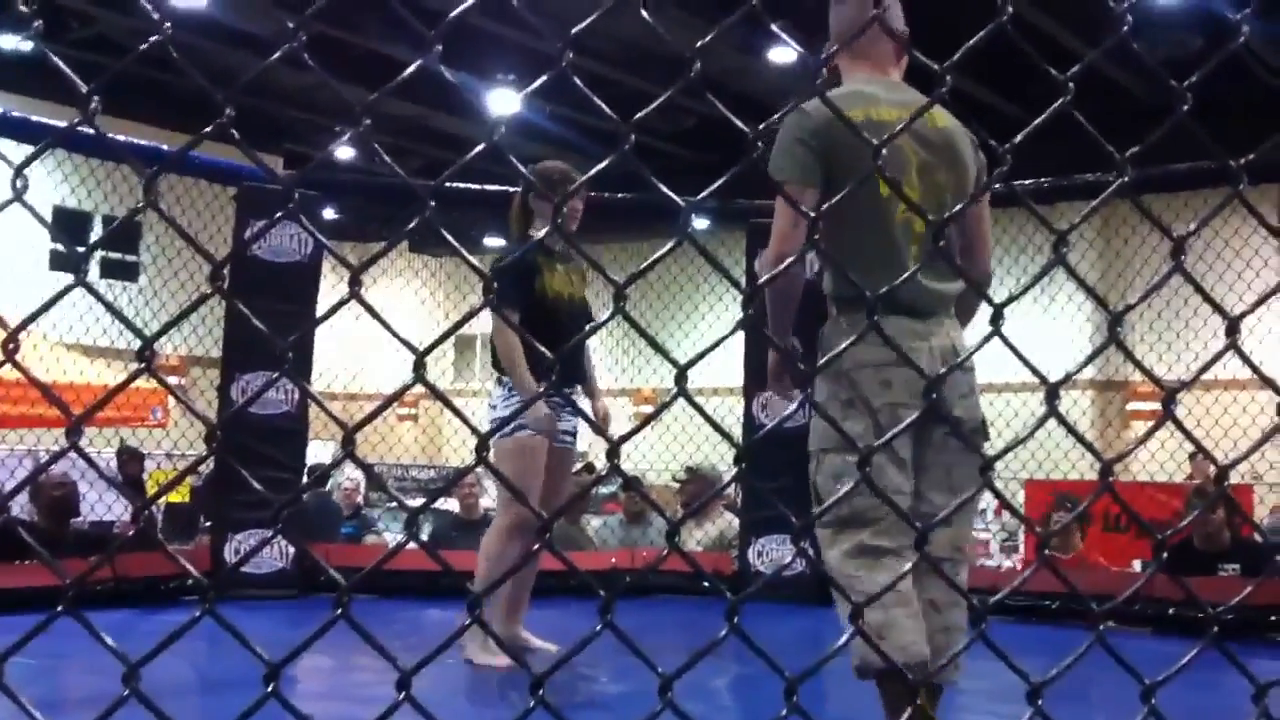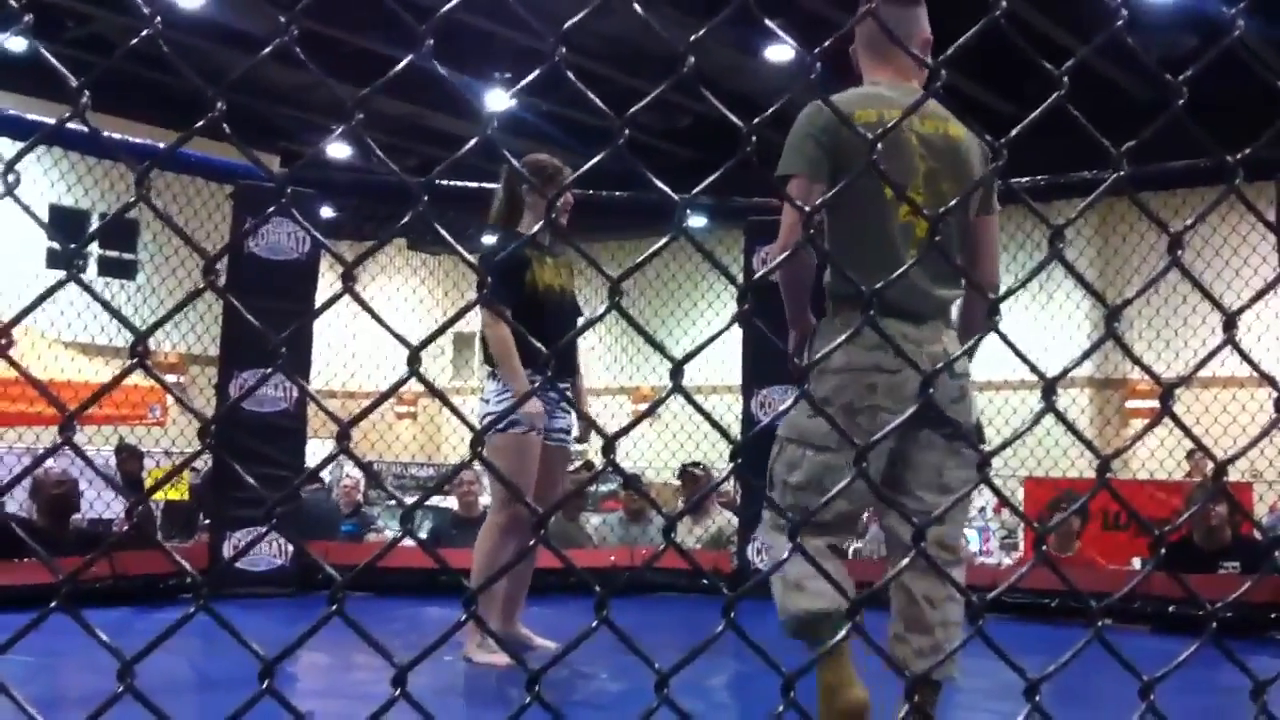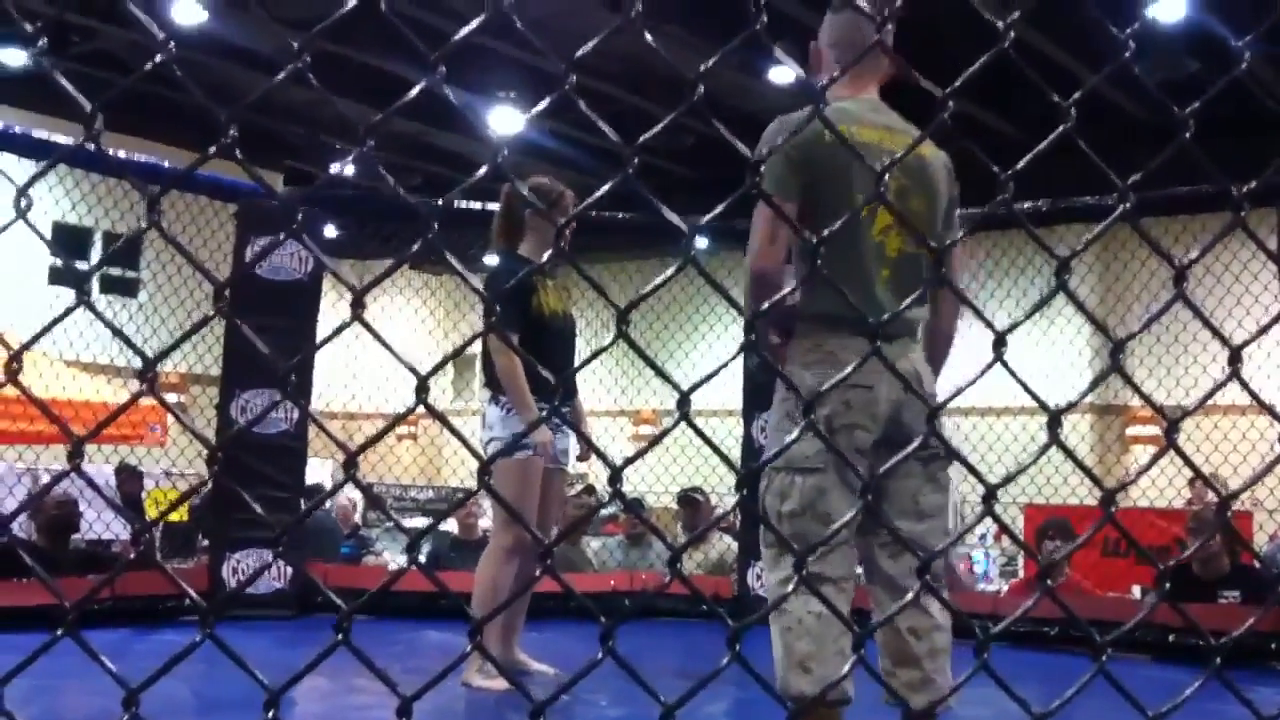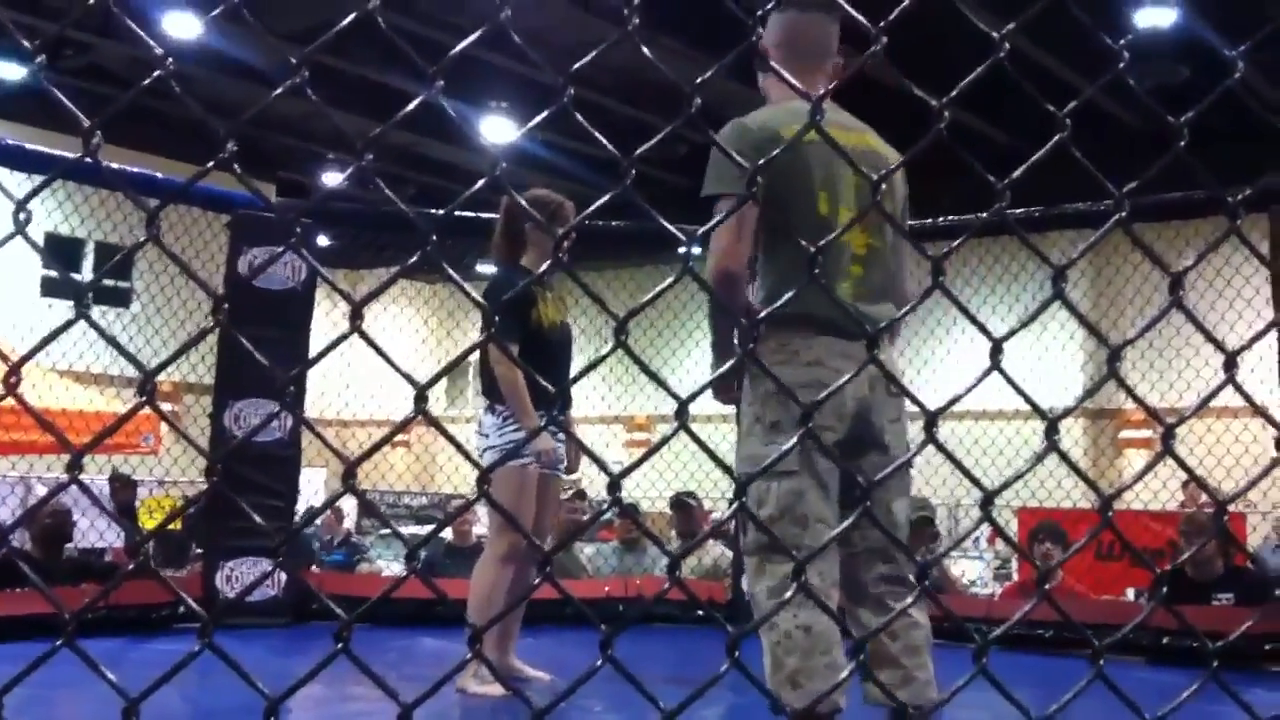
dt=0.5s
person 1, frame 1
left shoulder: (814, 118)
right shoulder: (956, 131)
left elbow: (785, 252)
right elbow: (979, 269)
left wrist: (779, 341)
left hip: (863, 347)
right hip: (945, 351)
left knee: (864, 540)
right knee: (940, 545)
person 1, frame 2
left shoulder: (828, 117)
right shoulder: (969, 141)
left elbow: (791, 244)
right elbow: (986, 280)
left wrist: (799, 326)
left hip: (856, 346)
right hip: (939, 355)
left knee: (799, 520)
right knee: (932, 542)
person 1, frame 3
left shoulder: (795, 133)
right shoulder: (932, 153)
left elbow: (765, 264)
right elbow: (948, 294)
left wrist: (768, 333)
left hip: (825, 363)
right hip: (906, 368)
left knee: (809, 559)
right knee: (914, 564)
person 1, frame 4
left shoulder: (751, 134)
right shoulder: (881, 150)
left elbow: (727, 267)
right elbow: (899, 284)
left wrist: (727, 349)
left hip: (793, 362)
right hip: (874, 372)
left knee: (792, 562)
right knee: (885, 563)
person 2, frame 1
left shoulder: (573, 264)
right shoulder: (518, 257)
right elbow: (504, 329)
left wrist: (594, 394)
right wrist: (531, 396)
left hip: (562, 401)
right hip: (523, 396)
left knee: (546, 519)
right knee: (517, 514)
left ankle: (511, 625)
right ankle: (479, 632)
person 2, frame 2
left shoulder: (560, 259)
right shoulder: (506, 252)
right elbow: (495, 324)
left wrist: (579, 398)
right wrist: (523, 391)
left hip: (555, 395)
right hip: (516, 392)
left knee: (540, 517)
right knee: (510, 512)
left ankle: (509, 622)
right ankle: (478, 631)
person 2, frame 3
left shoulder: (552, 280)
right shoulder: (510, 275)
right elbow: (502, 350)
left wrist: (579, 422)
right wrist: (532, 421)
left hip: (553, 421)
right hip: (517, 417)
left knee: (538, 542)
right knee: (511, 537)
left ankle: (507, 648)
right ankle: (476, 657)
person 2, frame 4
left shoulder: (550, 291)
right shoulder: (509, 285)
right elbow: (502, 360)
left wrist: (568, 433)
right wrist: (533, 428)
left hip: (547, 428)
right hip: (513, 425)
left knee: (534, 549)
right knee: (507, 543)
left ankle: (502, 655)
right ankle: (474, 664)
